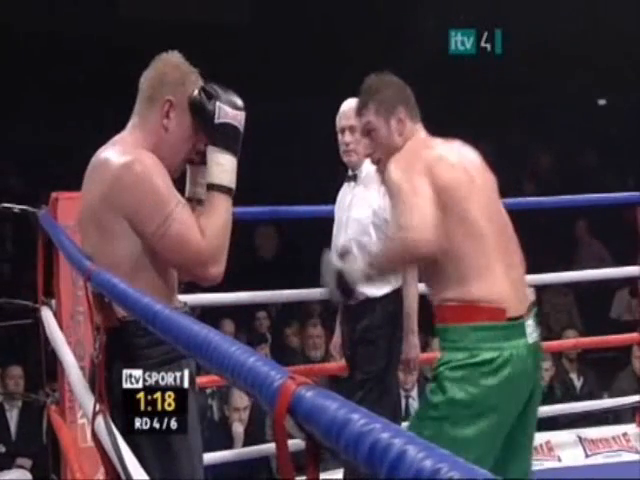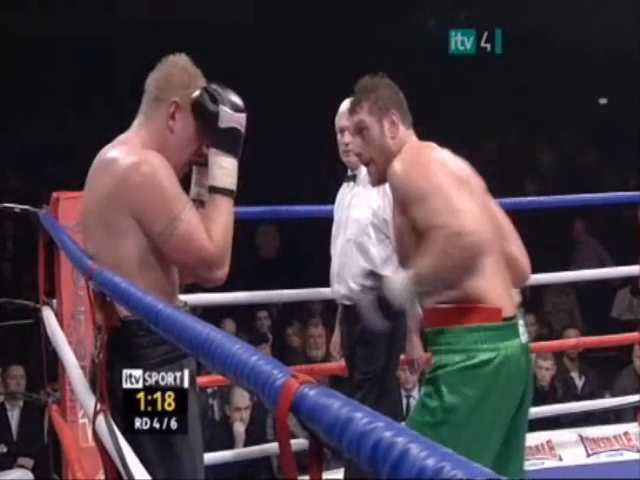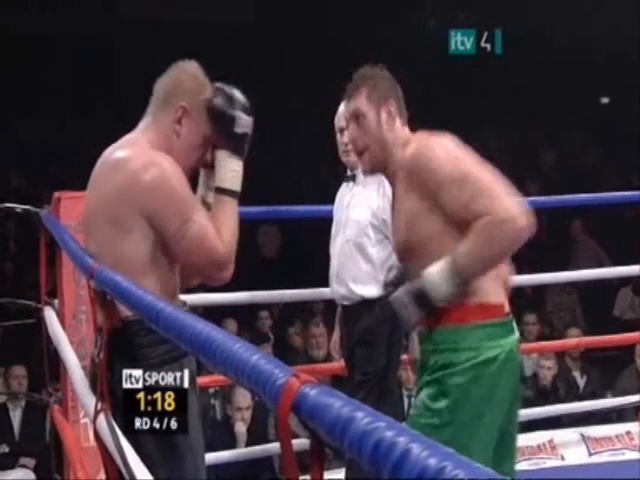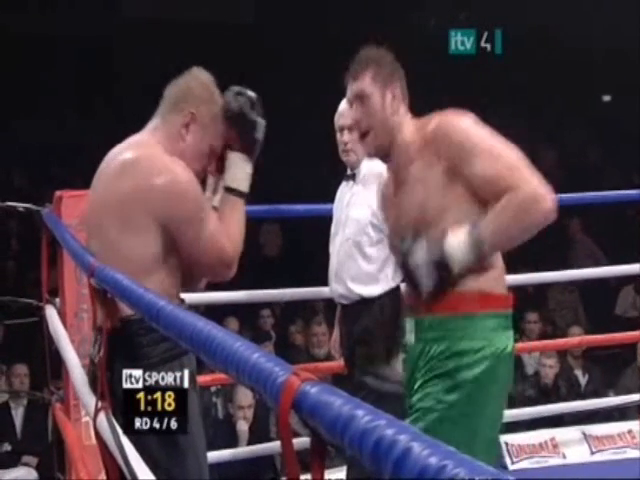
dt=0.7s
person 1, frame 1
left shoulder: (112, 160)
right shoulder: (137, 167)
left elbow: (178, 259)
right elbow: (208, 264)
left wrist: (200, 176)
right wrist: (223, 158)
left hip: (129, 350)
right hip: (148, 354)
person 1, frame 2
left shoulder: (113, 161)
right shoulder: (144, 168)
left elbow: (180, 267)
right elbow: (212, 265)
left wrist: (203, 180)
right wrist: (225, 161)
left hip: (126, 349)
right hip: (150, 353)
person 1, frame 3
left shoulder: (115, 160)
right shoulder: (155, 170)
right elbow: (218, 264)
left wrist: (210, 182)
right wrist: (230, 162)
left hip: (123, 346)
right hip: (151, 350)
person 1, frame 4
left shoulder: (120, 161)
right shoulder: (169, 177)
right elbow: (222, 264)
left wrist: (215, 183)
right wrist: (238, 165)
left hip: (119, 345)
right hip: (150, 350)
person 2, frame 1
left shoulder: (405, 161)
right shoulder: (463, 154)
left elbow: (419, 238)
left wrist: (356, 269)
left hip: (479, 346)
right hip: (520, 337)
person 2, frame 2
left shoulder: (409, 164)
right shoulder: (446, 163)
left elbow: (467, 239)
right elbow: (518, 267)
left wrist: (399, 287)
left hip: (473, 350)
right hip: (508, 342)
person 2, frame 3
left shoulder: (425, 153)
right shoulder: (401, 185)
left elbow: (512, 220)
left wrist: (435, 283)
left hip: (468, 347)
right hip: (465, 345)
person 2, frame 4
left shoulder: (450, 131)
right shoulder: (389, 191)
left elbow: (538, 201)
left wrist: (452, 248)
left hip: (473, 335)
right hip: (429, 341)
person 3, frame 1
left shoulder: (387, 184)
right shoulder: (345, 191)
left elbow: (409, 262)
left wrist: (411, 333)
right wrist: (340, 324)
left hip: (382, 311)
right hip: (354, 311)
left knee: (368, 411)
right knee: (377, 408)
person 3, frame 2
left shoulder: (387, 184)
right shoulder: (345, 190)
right wrist: (339, 324)
left hip: (381, 312)
right hip: (353, 312)
left knee: (366, 410)
right knee: (380, 407)
person 3, frame 3
left shoulder: (386, 182)
right shoulder: (344, 190)
right wrist: (339, 321)
left hip: (379, 312)
right hip: (353, 311)
left knee: (368, 409)
right knee: (379, 407)
person 3, frame 4
left shoulder: (384, 180)
right shoulder: (343, 187)
left wrist: (402, 319)
left hip: (377, 311)
right hip: (351, 311)
left knee: (370, 407)
right knee: (371, 405)
